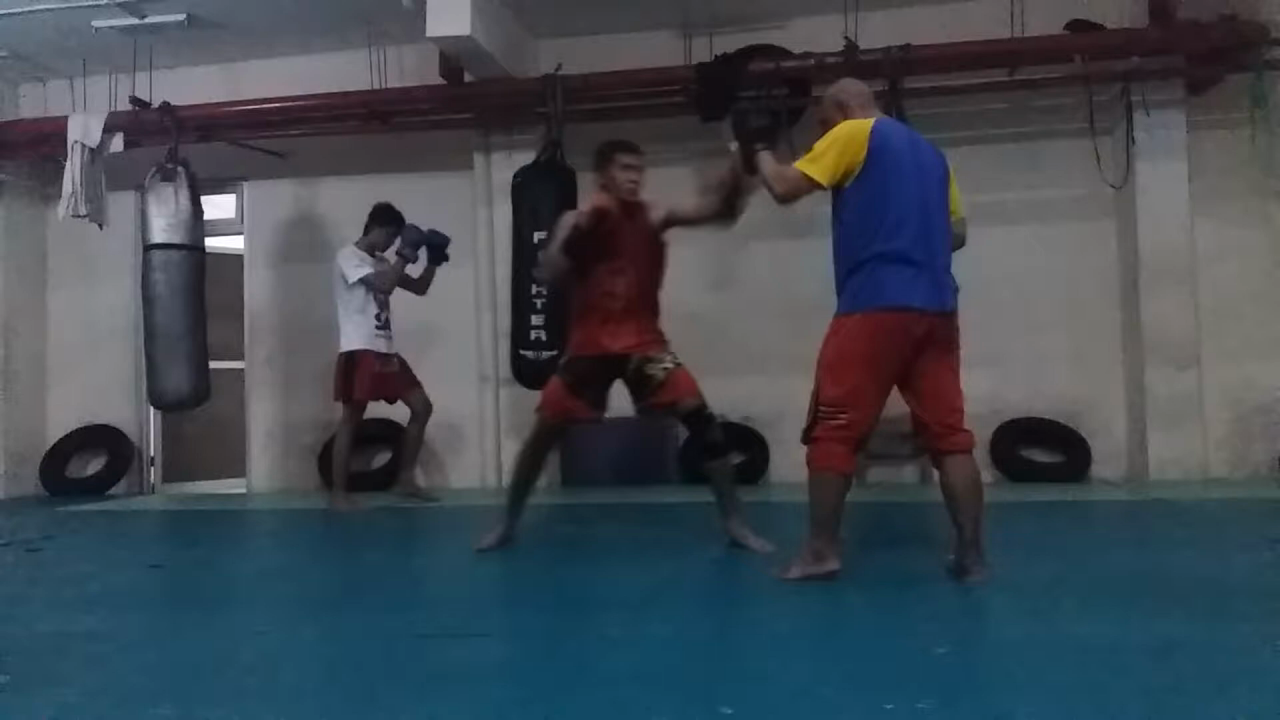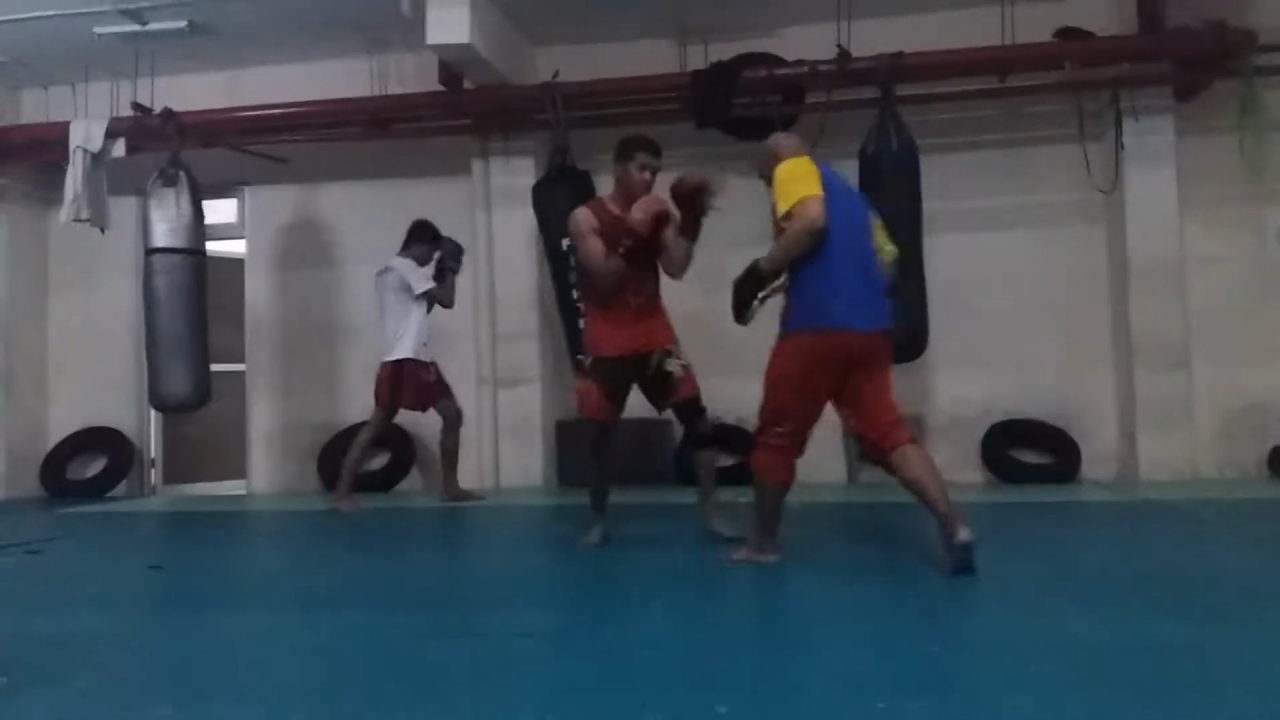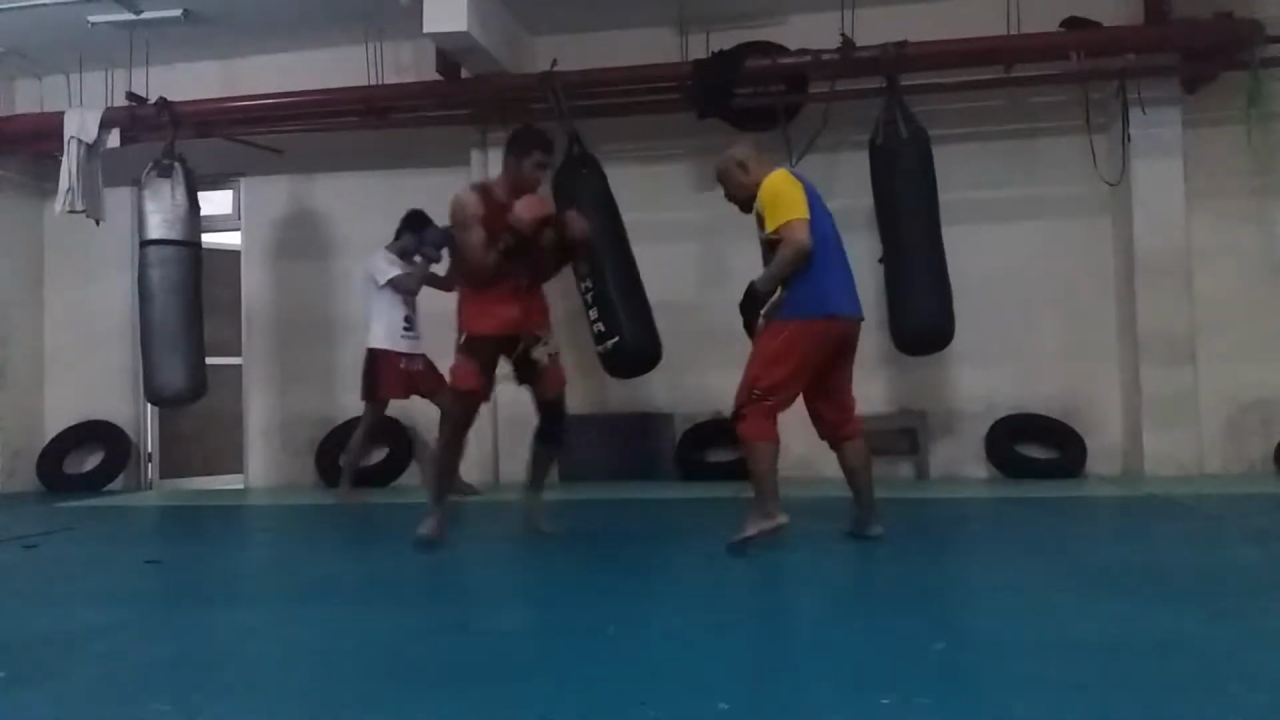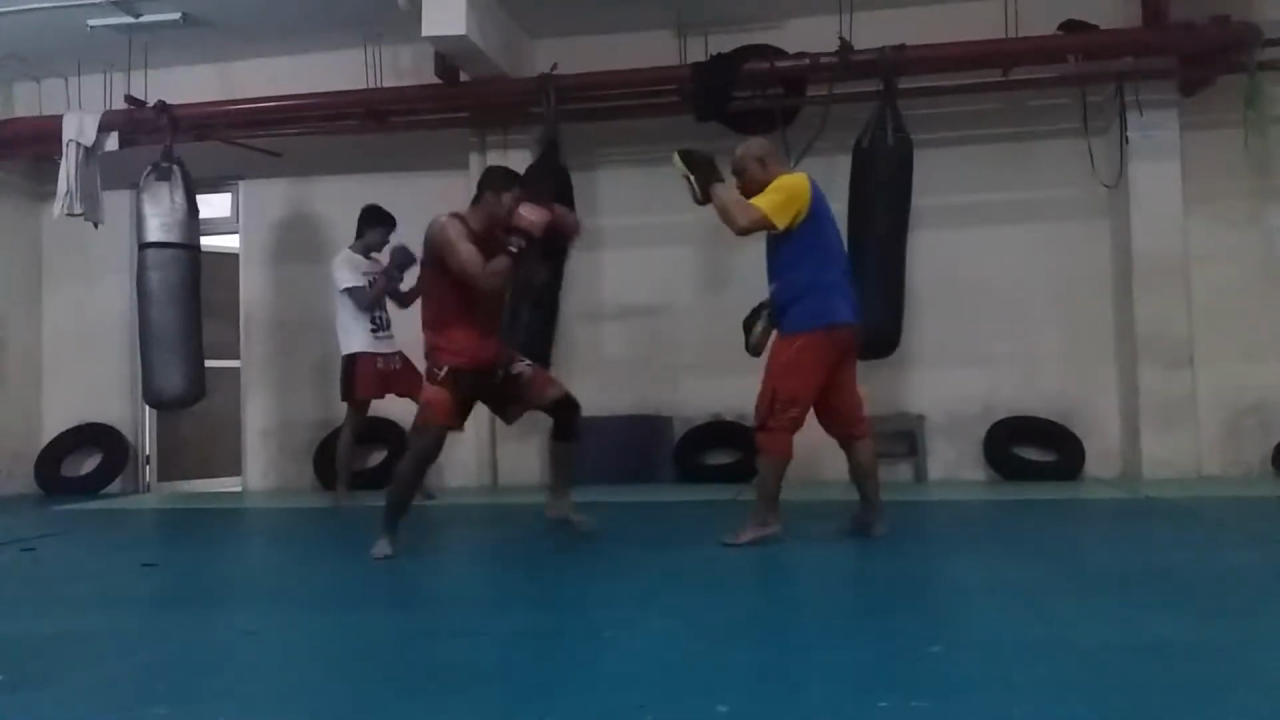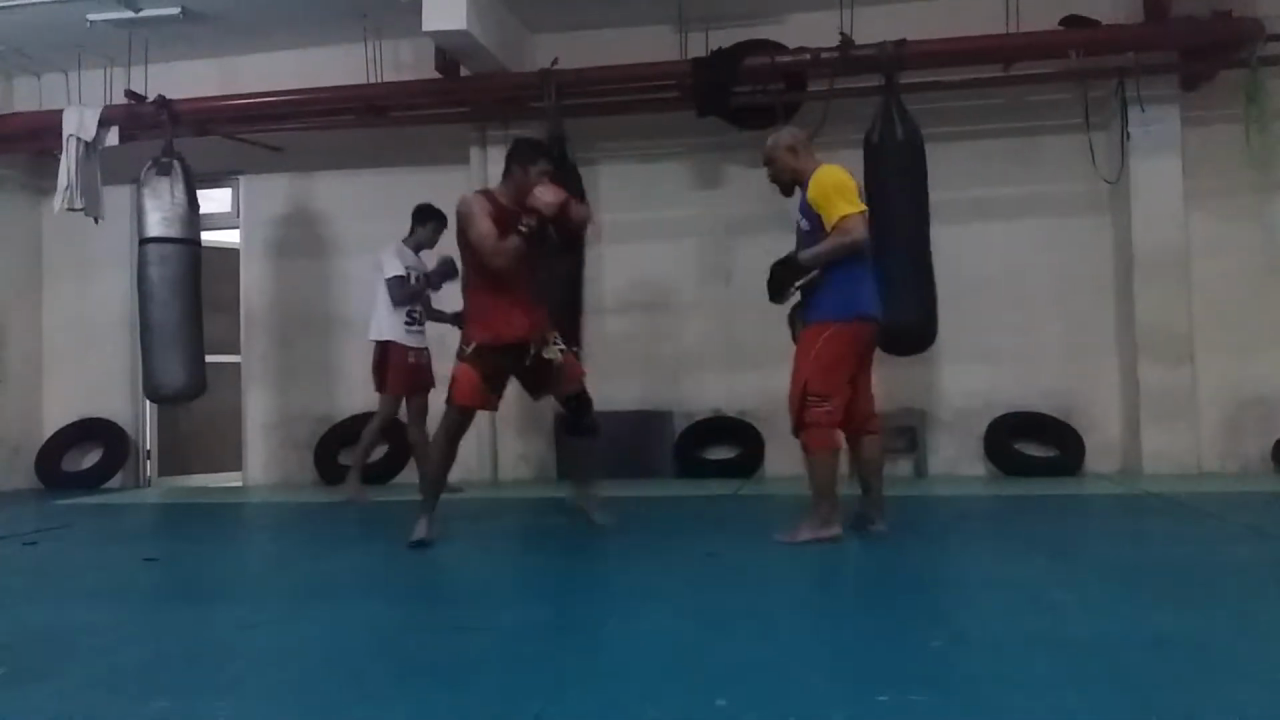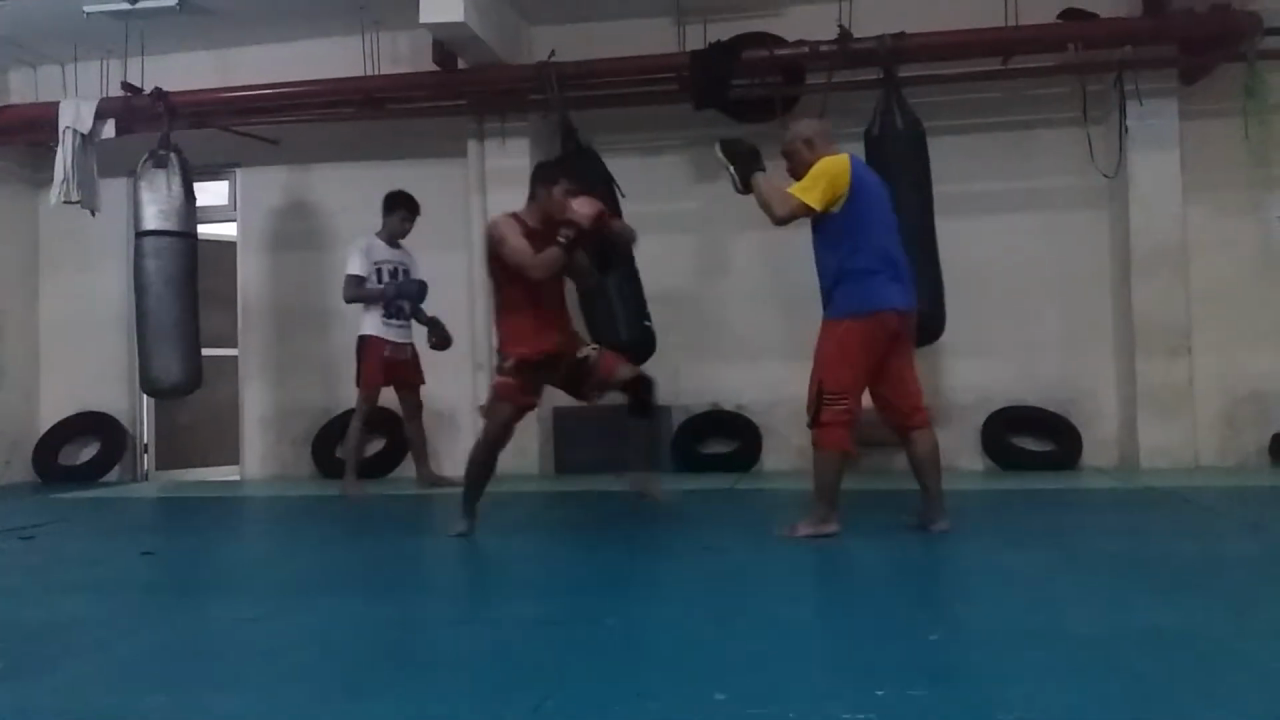
dt=0.7s
person 1, frame 1
left shoulder: (856, 134)
right shoulder: (928, 151)
left elbow: (786, 188)
right elbow: (957, 231)
left wrist: (760, 150)
left hip: (875, 306)
right hip: (937, 307)
left knee: (834, 429)
right knee: (948, 433)
left ankle: (821, 550)
right ankle: (971, 554)
person 1, frame 2
left shoulder: (792, 167)
right shoulder: (850, 194)
left elbow: (811, 221)
right elbow: (884, 257)
left wrist: (760, 271)
left hip: (815, 326)
right hip: (870, 327)
left knee: (777, 438)
right knee: (889, 436)
left ankle: (762, 542)
right ankle: (953, 529)
person 1, frame 3
left shoulder: (776, 184)
right shoulder: (791, 188)
left elbow: (799, 243)
left wrist: (758, 289)
right wrist: (770, 293)
left hip: (805, 316)
right hip: (840, 315)
left knee: (753, 407)
right knee: (839, 419)
left ankle: (766, 509)
right ankle: (867, 516)
person 1, frame 4
left shoulder: (792, 186)
right shoulder: (796, 194)
left elbow: (742, 222)
left wrist: (712, 182)
right wrist: (770, 309)
left hip: (811, 324)
right hip: (836, 321)
left knee: (775, 419)
right knee: (849, 421)
left ankle: (764, 517)
right ankle: (872, 514)
person 1, frame 5
left shoulder: (826, 179)
right shoulder: (822, 187)
left elbow: (854, 235)
left wrist: (799, 262)
right wrist: (803, 274)
left hip: (835, 315)
right hip: (858, 313)
left knee: (812, 412)
right knee: (859, 416)
left ankle: (824, 516)
right ankle: (873, 509)
person 1, frame 6
left shoulder: (834, 168)
right shoulder: (863, 174)
left elbow: (782, 211)
left wrist: (753, 172)
left hip: (857, 310)
right hip: (896, 307)
left knee: (832, 412)
right knee: (909, 411)
left ankle: (823, 515)
right ankle: (935, 509)
person 2, frame 1
left shoulder: (654, 218)
right shoulder: (574, 221)
left elbow: (718, 212)
right elbow: (549, 275)
left wrist: (734, 177)
right wrist: (579, 233)
left hip: (643, 342)
right hip: (590, 344)
left knee: (702, 421)
right knee: (545, 430)
left ankle: (735, 523)
right ankle: (508, 522)
person 2, frame 2
left shoulder: (659, 213)
right shoulder: (586, 217)
left elbow: (675, 267)
right elbow: (603, 278)
left wrist: (692, 218)
right wrist: (633, 238)
left hip: (654, 335)
right hip: (608, 341)
left knee: (695, 416)
right knee: (600, 431)
left ankle: (710, 511)
right ankle: (598, 520)
person 2, frame 3
left shoulder: (534, 206)
right shoulder: (471, 201)
left elbow: (541, 273)
right elbow: (477, 267)
left wrist: (568, 245)
right wrist: (513, 237)
left hip: (529, 320)
right hip: (482, 323)
left knee: (553, 407)
right knee: (460, 411)
left ankle: (532, 499)
right ankle: (437, 510)
person 2, frame 4
left shoulder: (500, 234)
right shoulder: (447, 229)
right elbow: (487, 282)
right wrist: (520, 239)
left hip: (493, 353)
right hip: (452, 360)
left knee: (566, 407)
right knee: (424, 447)
left ankle: (559, 500)
right ankle: (387, 533)
person 2, frame 5
left shoulder: (534, 207)
right shoulder: (475, 206)
right elbow: (498, 259)
left wrist: (568, 215)
right wrist: (532, 220)
left hip: (533, 328)
right hip: (486, 335)
left knee: (578, 401)
right knee: (455, 422)
left ankle: (583, 493)
right ankle: (426, 515)
person 2, frame 6
left shoulder: (558, 228)
right shoulder: (504, 227)
left elbow: (588, 279)
right elbow: (537, 270)
left wrist: (605, 239)
right wrist: (573, 232)
left hip: (563, 341)
right hip: (522, 349)
left knee: (638, 384)
right knee: (496, 432)
right ankle: (467, 513)
person 3, frame 1
left shoulder: (381, 262)
right shoulder: (348, 256)
left elbow: (419, 288)
right elbow: (384, 286)
left wrist: (433, 260)
right wrist: (406, 253)
left hip: (386, 352)
right hip: (359, 351)
left knee: (422, 407)
right knee: (351, 420)
left ankle: (406, 479)
right ankle: (339, 492)
person 3, frame 2
left shoulder: (392, 271)
right shoulder: (406, 269)
left elbow: (424, 307)
right elbow: (446, 300)
left wrist: (440, 274)
right wrist: (450, 269)
left hip: (418, 359)
right hip: (403, 361)
left knee: (453, 415)
right knee: (377, 425)
left ankle: (449, 486)
right ankle: (342, 492)
person 3, frame 3
left shoulder: (409, 264)
right shoulder: (379, 260)
left elbow: (446, 284)
right elbow: (410, 286)
right wrist: (427, 258)
left hip: (412, 352)
right hip: (385, 351)
right knee: (371, 418)
right ankle: (345, 485)
person 3, frame 4
left shoulder: (376, 265)
right shoulder: (344, 261)
left elbow: (402, 300)
right elbow: (366, 301)
right wrist: (391, 272)
left hip: (389, 350)
right hip: (360, 352)
right knee: (354, 419)
right ankle: (341, 489)
person 3, frame 5
left shoulder: (419, 264)
right shoulder: (394, 253)
right elbow: (399, 296)
left wrist: (452, 317)
right wrist: (432, 279)
left hip: (418, 346)
right hip: (393, 343)
left knee: (419, 414)
right knee: (387, 411)
right ankle: (354, 477)
person 3, frame 6
left shoulder: (407, 256)
right shoulder: (365, 248)
right elbow: (349, 293)
left wrist: (430, 322)
right wrist: (388, 291)
left hip: (404, 341)
right hip: (376, 338)
left knee: (413, 408)
right knee: (365, 405)
left ankle: (424, 471)
right ankle: (350, 476)
